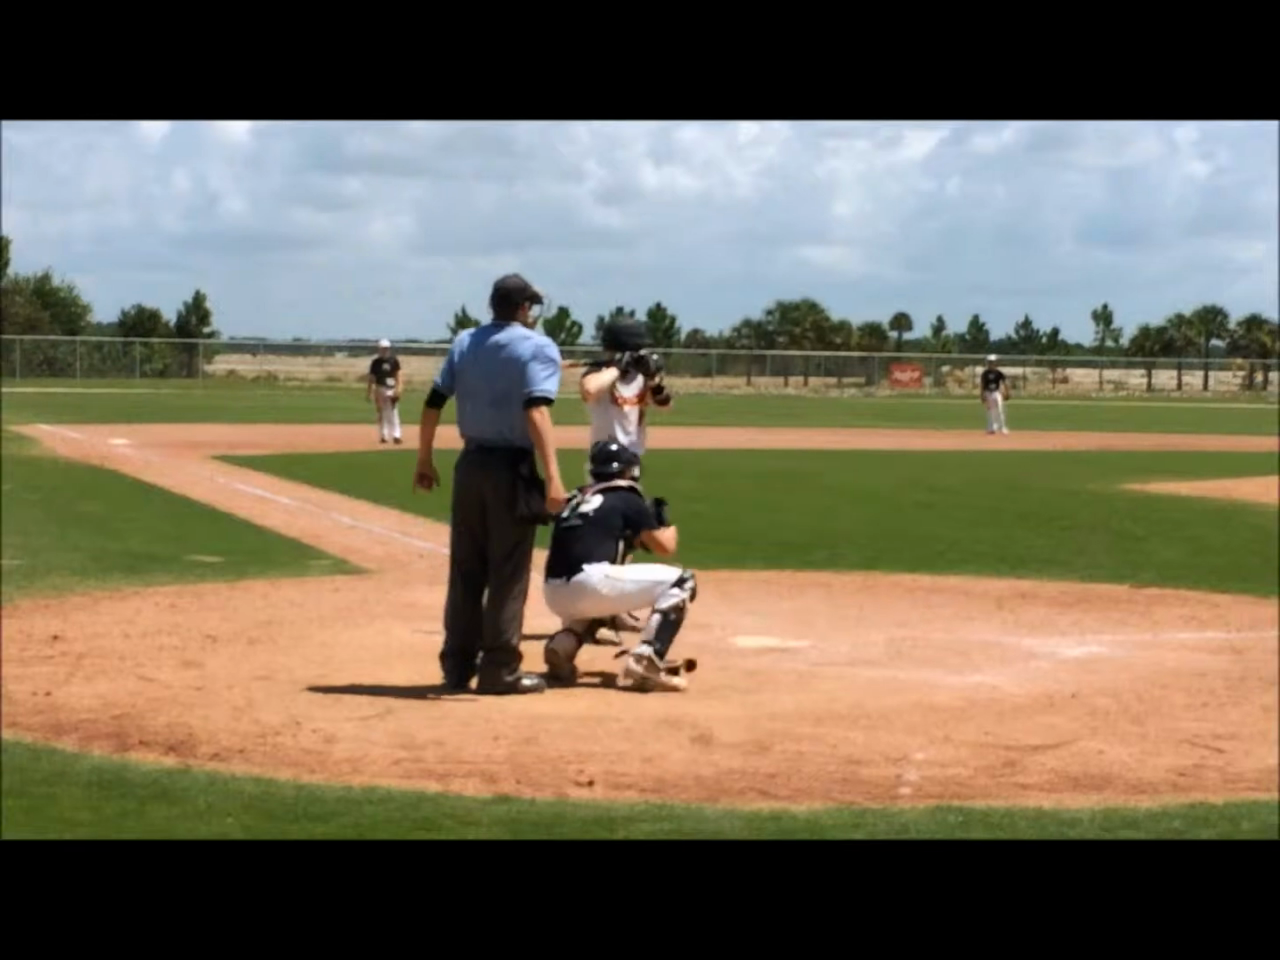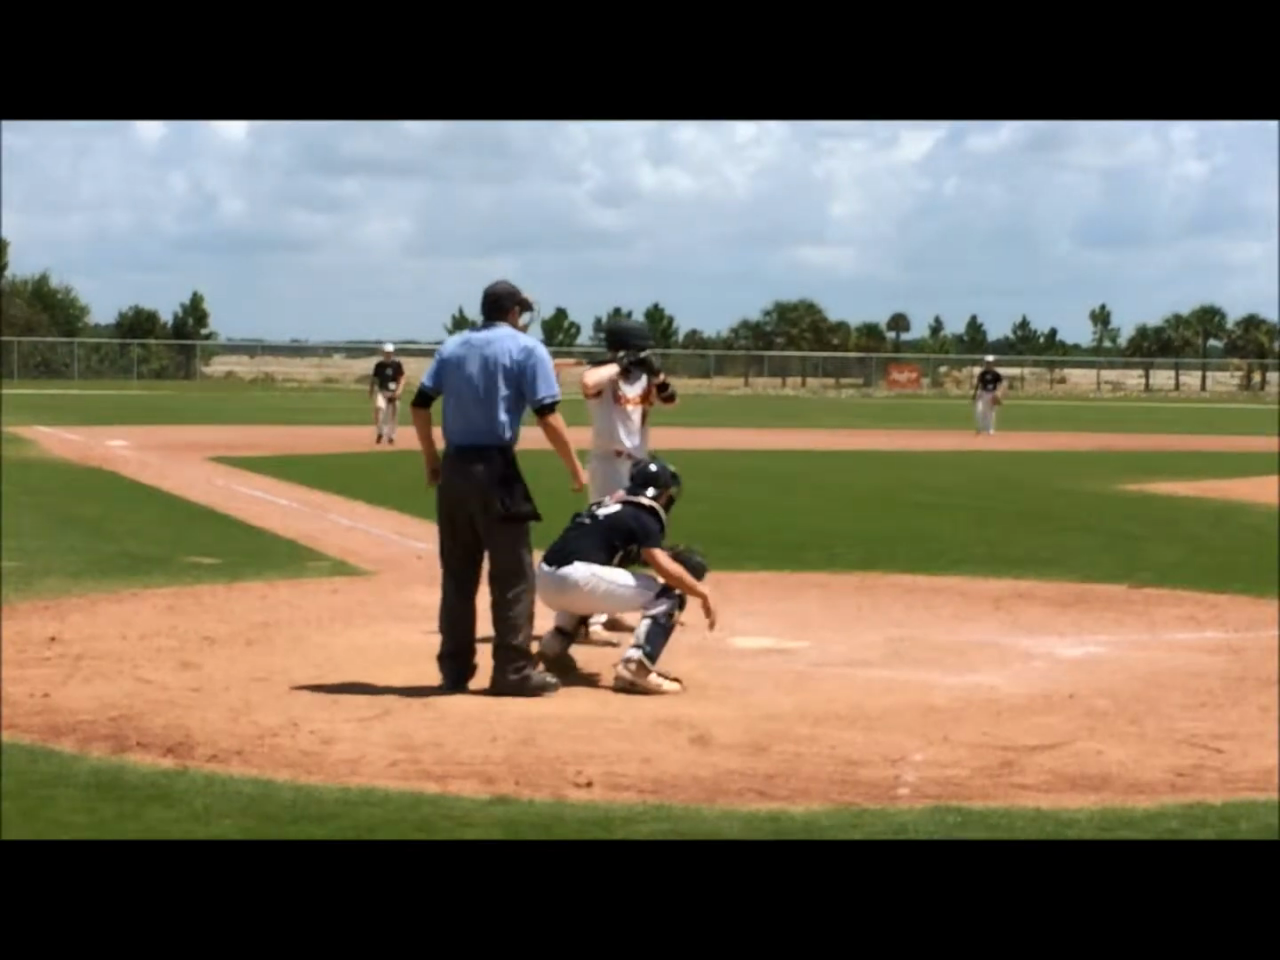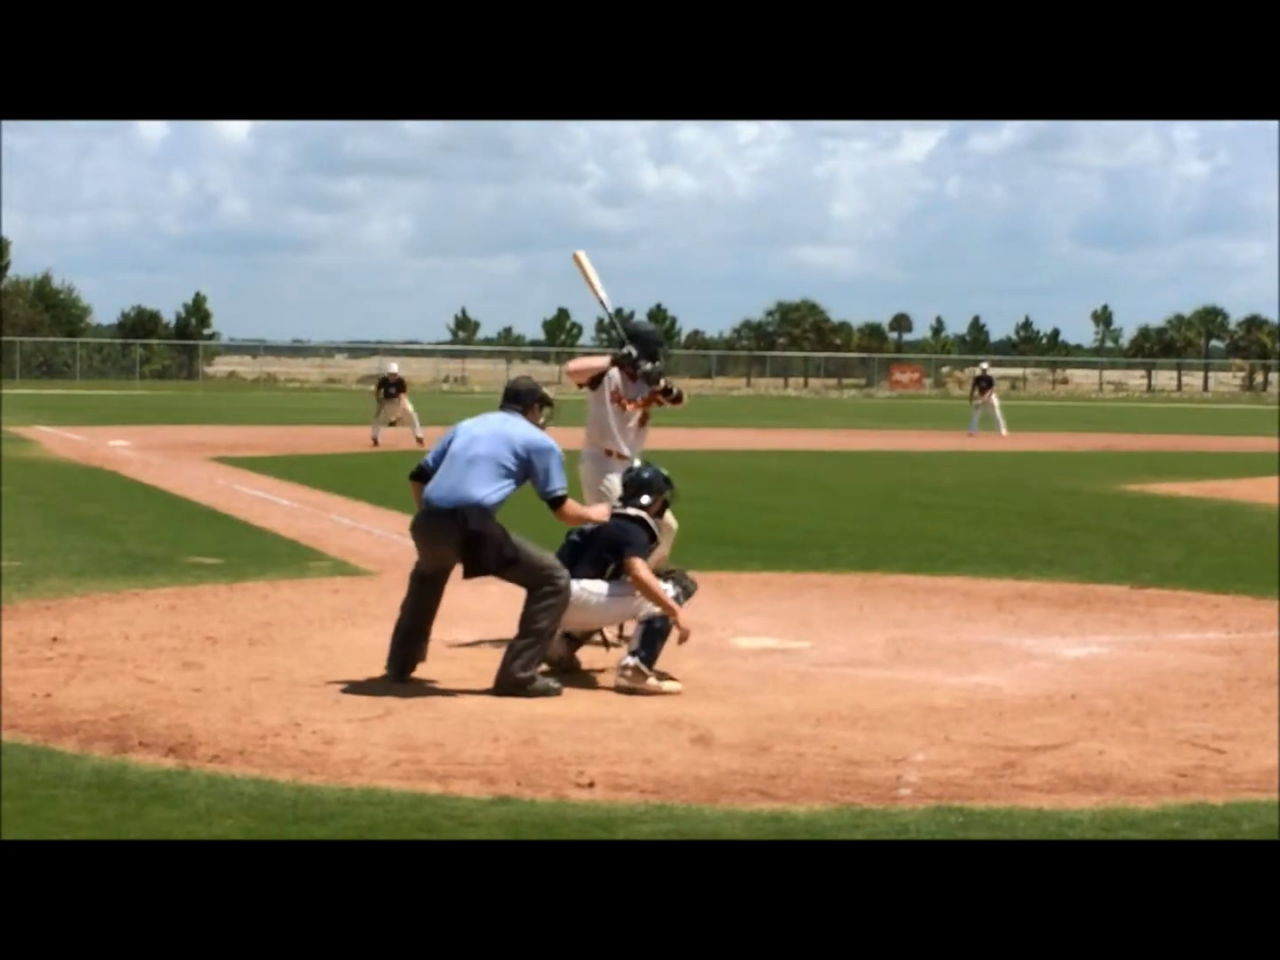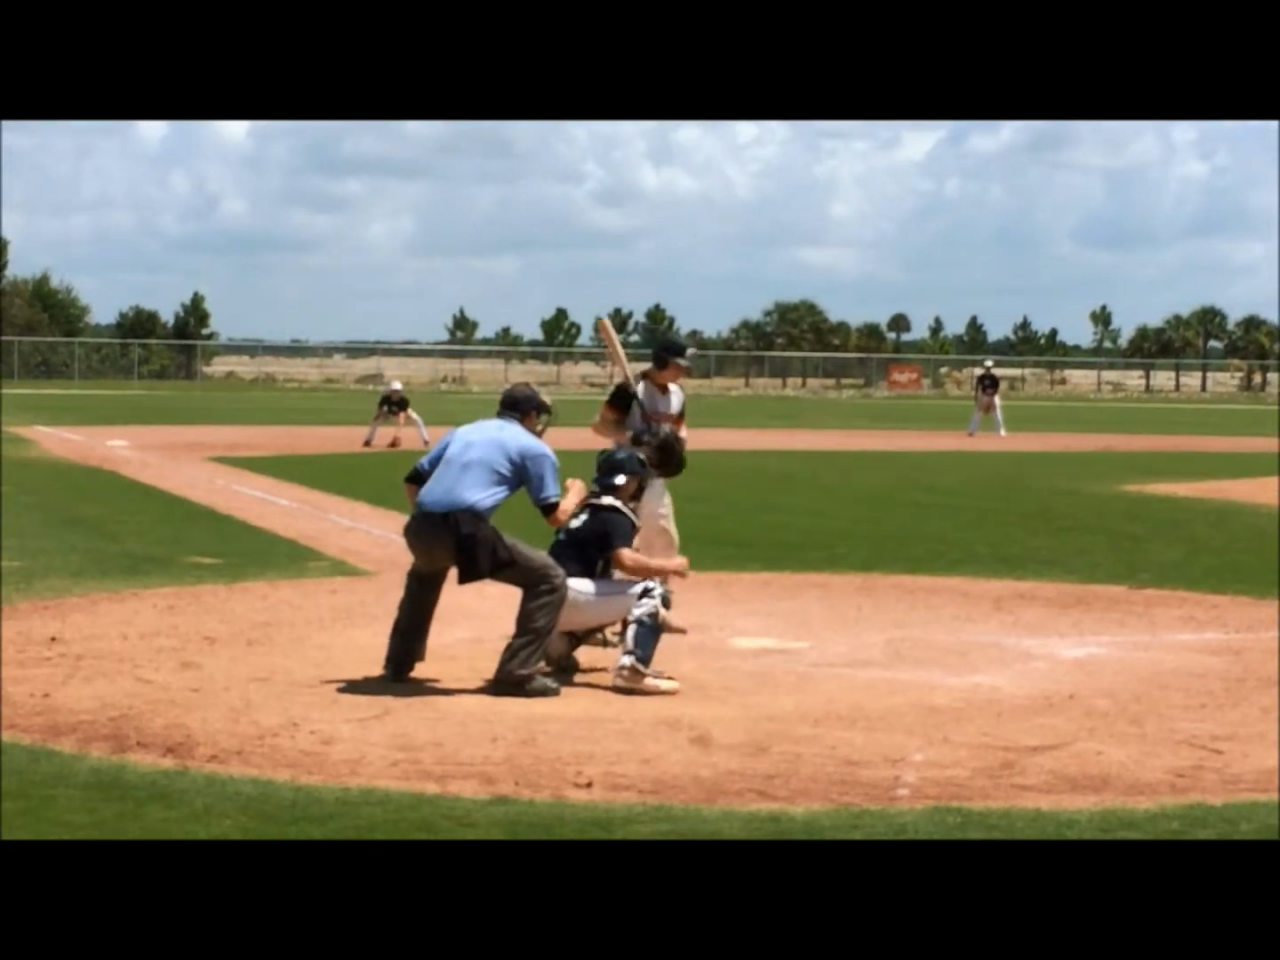
dt=0.7s
person 1, frame 1
left shoulder: (464, 343)
right shoulder: (538, 347)
left elbow: (434, 403)
right elbow: (536, 412)
left wrist: (424, 460)
right wrist: (553, 476)
left hip: (470, 465)
right hip: (512, 468)
left knee: (466, 570)
right knee: (508, 574)
left ankle: (457, 665)
right ankle: (499, 671)
person 1, frame 2
left shoulder: (452, 345)
right shoulder: (527, 348)
left elbow: (419, 404)
right elbow: (548, 417)
left wrist: (431, 458)
right wrist: (575, 468)
left hip: (453, 466)
right hip: (493, 468)
left knee: (458, 572)
right knee: (513, 573)
left ankle: (455, 669)
right ankle: (513, 670)
person 1, frame 3
left shoulder: (466, 425)
right shoulder: (538, 440)
left elbow: (419, 477)
right elbow: (561, 509)
right wrist: (593, 514)
left hip: (427, 525)
right hip: (471, 527)
left knee: (427, 575)
right knee: (552, 580)
left ankle: (400, 662)
right ankle: (519, 675)
person 1, frame 4
left shoulder: (464, 431)
right shoulder: (534, 447)
left elbow: (414, 480)
right elbow: (555, 516)
right wrist: (575, 493)
left hip: (421, 529)
right hip: (465, 532)
left knee: (424, 575)
right knee: (549, 579)
left ankle: (398, 663)
right ankle: (517, 674)
person 2, frame 1
left shoulder: (640, 374)
right shoulder: (598, 371)
left elbow: (663, 402)
right elbow: (589, 389)
left wrist: (654, 375)
right wrist: (618, 366)
person 2, frame 2
left shoulder: (642, 376)
right shoulder: (603, 373)
left elbow: (669, 398)
right elbow: (587, 383)
left wrist: (656, 373)
right wrist: (619, 365)
left hip: (636, 466)
right hip: (608, 465)
left ankle: (606, 612)
right ankle: (590, 620)
person 2, frame 3
left shoulder: (648, 381)
right shoulder: (605, 374)
left elbow: (679, 399)
right elbow: (571, 370)
left wrist: (658, 381)
right wrist: (614, 359)
left hip: (631, 464)
right hip: (601, 463)
left knee: (666, 526)
person 2, frame 4
left shoulder: (676, 396)
right shoulder: (632, 390)
left elbow: (681, 434)
right elbow: (600, 426)
right wrist: (633, 439)
left hip: (654, 480)
left knee: (667, 543)
person 3, frame 1
left shoulder: (572, 501)
right shoulder: (628, 499)
right elbow: (664, 546)
left wrist: (633, 538)
right wrist: (670, 529)
left hip: (555, 594)
right hip: (590, 584)
right knee: (681, 581)
left ankle: (564, 644)
right ankle: (645, 662)
person 3, frame 2
left shoulder: (608, 506)
right shoulder: (644, 518)
right elbow: (662, 565)
right wrist: (703, 593)
left hip: (547, 581)
right hip: (576, 579)
right knee: (669, 593)
left ankle: (555, 646)
right ankle: (637, 667)
person 3, frame 3
left shoulder: (612, 520)
right shoulder: (634, 528)
right elbow: (638, 574)
right wrist: (675, 611)
right hip: (572, 597)
right knee: (667, 593)
left ankle: (561, 649)
right ankle: (635, 671)
person 3, frame 4
left shoulder: (591, 504)
right shoulder: (615, 515)
right elbow: (625, 562)
right wrist: (670, 566)
right hip: (566, 594)
left knee: (618, 600)
right knee: (653, 594)
left ankle: (560, 645)
right ankle: (632, 670)
